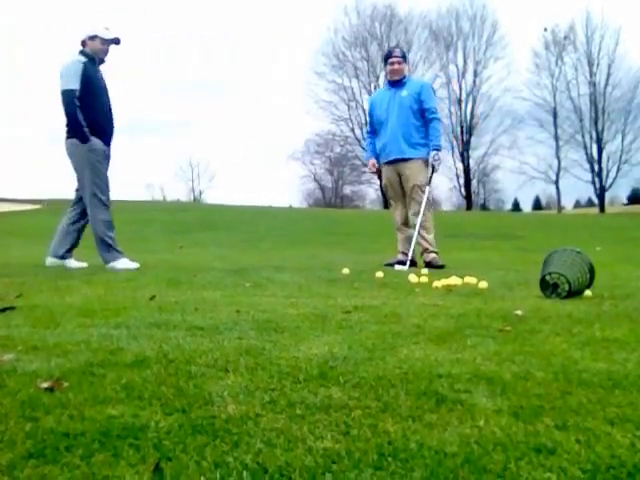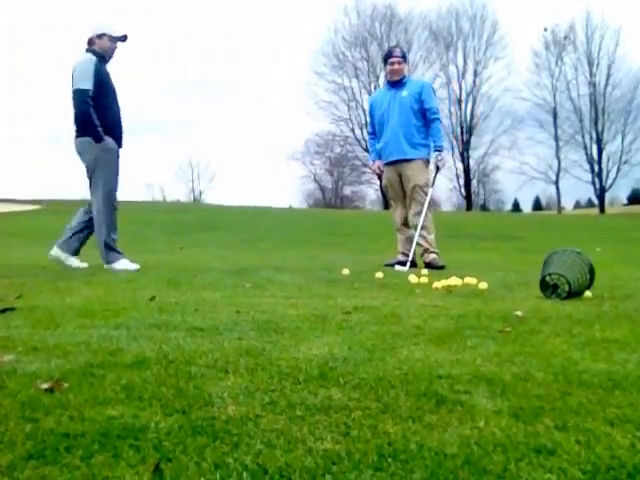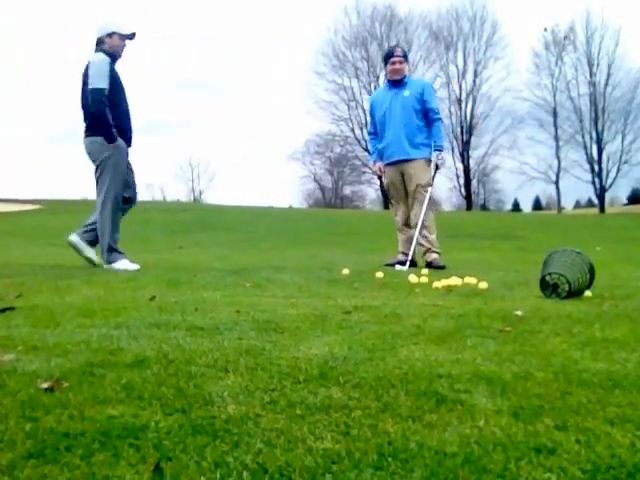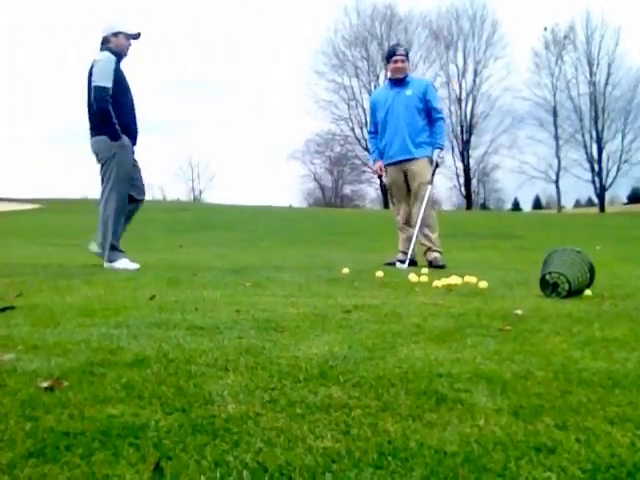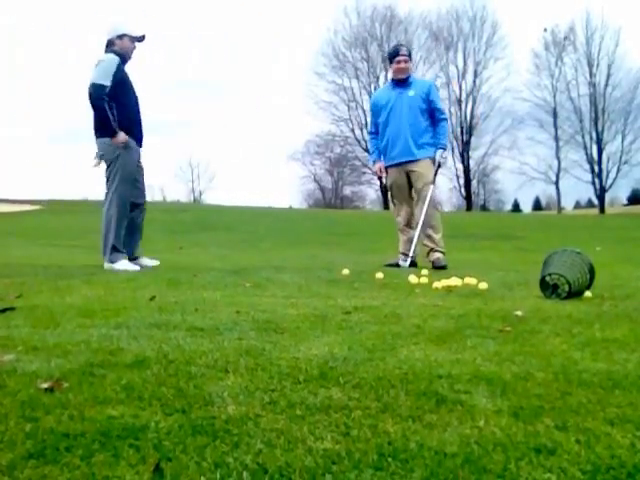
dt=0.1s
person 1, frame 1
left shoulder: (94, 70)
right shoulder: (77, 65)
right elbow: (71, 103)
right wrist: (87, 139)
left hip: (97, 145)
right hip: (86, 144)
left knee: (84, 200)
right knee: (98, 200)
left ankle: (58, 254)
right ankle: (112, 256)
person 1, frame 2
left shoulder: (100, 68)
right shoulder: (87, 63)
right elbow: (83, 102)
right wrist: (101, 137)
left hip: (106, 143)
right hip: (98, 142)
left knee: (102, 201)
right knee: (105, 199)
left ankle: (65, 247)
right ankle: (112, 257)
person 1, frame 3
left shoulder: (106, 65)
right shoulder: (101, 62)
right elbow: (97, 101)
right wrist: (114, 137)
left hip: (114, 143)
right hip: (108, 142)
left knee: (127, 195)
right knee: (111, 197)
left ankle: (84, 236)
right ankle: (111, 256)
person 1, frame 4
left shoulder: (111, 63)
right shoulder: (106, 60)
right elbow: (101, 99)
right wrist: (116, 135)
left hip: (120, 142)
right hip: (114, 141)
left knee: (135, 193)
right knee: (115, 197)
left ankle: (104, 241)
right ankle: (112, 255)
person 1, frame 5
left shoulder: (117, 67)
right shoulder: (110, 62)
right elbow: (96, 95)
left wrist: (106, 140)
right wrist: (114, 132)
left hip: (129, 144)
right hip: (120, 143)
left knee: (136, 198)
right knee: (118, 197)
left ankle: (131, 253)
right ankle: (114, 257)
person 2, frame 1
left shoulder: (420, 87)
right shoulder: (376, 97)
left elbow: (432, 119)
right elbow: (371, 131)
left wrist: (435, 148)
right wrist: (371, 155)
left hip: (414, 157)
right hip: (387, 161)
left knee: (419, 207)
right knee: (398, 209)
left ankle: (429, 253)
right ankle: (405, 253)
person 2, frame 2
left shoulder: (421, 87)
right shoulder: (376, 98)
left elbow: (434, 119)
right elbow: (373, 132)
left wrist: (438, 149)
right wrist: (375, 157)
left hip: (415, 157)
right hip: (388, 161)
left knee: (419, 208)
right knee: (398, 210)
left ankle: (430, 253)
right ankle: (405, 254)
person 2, frame 3
left shoulder: (422, 87)
right shoulder: (377, 97)
left elbow: (435, 119)
right elbow: (373, 132)
left wrist: (437, 148)
right wrist: (376, 158)
left hip: (417, 157)
right hip: (390, 161)
left knee: (421, 207)
right knee: (399, 210)
left ankle: (432, 253)
right ankle: (405, 253)
person 2, frame 4
left shoulder: (423, 86)
right shoulder: (377, 96)
left elbow: (437, 118)
right elbow: (373, 131)
left wrist: (439, 147)
right wrist: (376, 157)
left hip: (419, 155)
right hip: (391, 161)
left knee: (424, 205)
right knee: (401, 209)
left ankle: (433, 252)
right ankle: (406, 253)
person 2, frame 5
left shoulder: (426, 87)
right shoulder: (379, 96)
left elbow: (440, 119)
right elbow: (374, 132)
left wrist: (441, 147)
right wrist: (376, 158)
left hip: (421, 157)
right hip: (393, 161)
left knee: (428, 205)
right knee: (402, 211)
left ankle: (436, 253)
right ankle: (407, 255)
